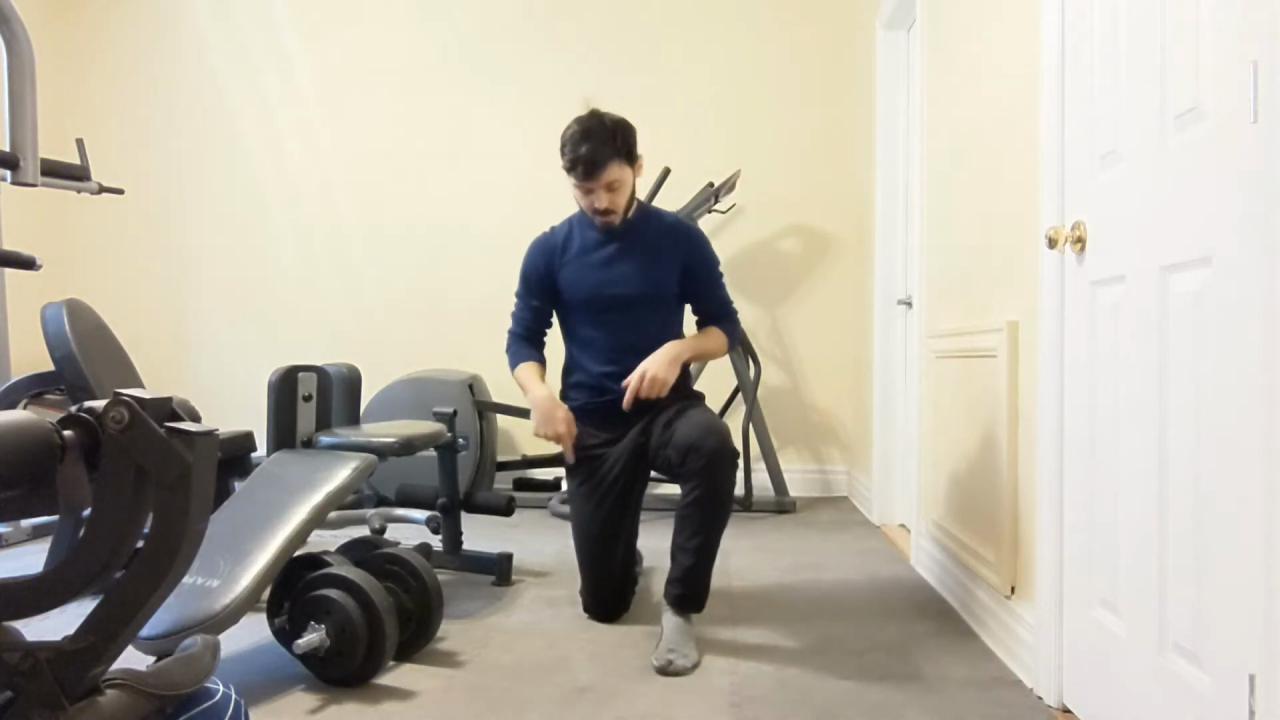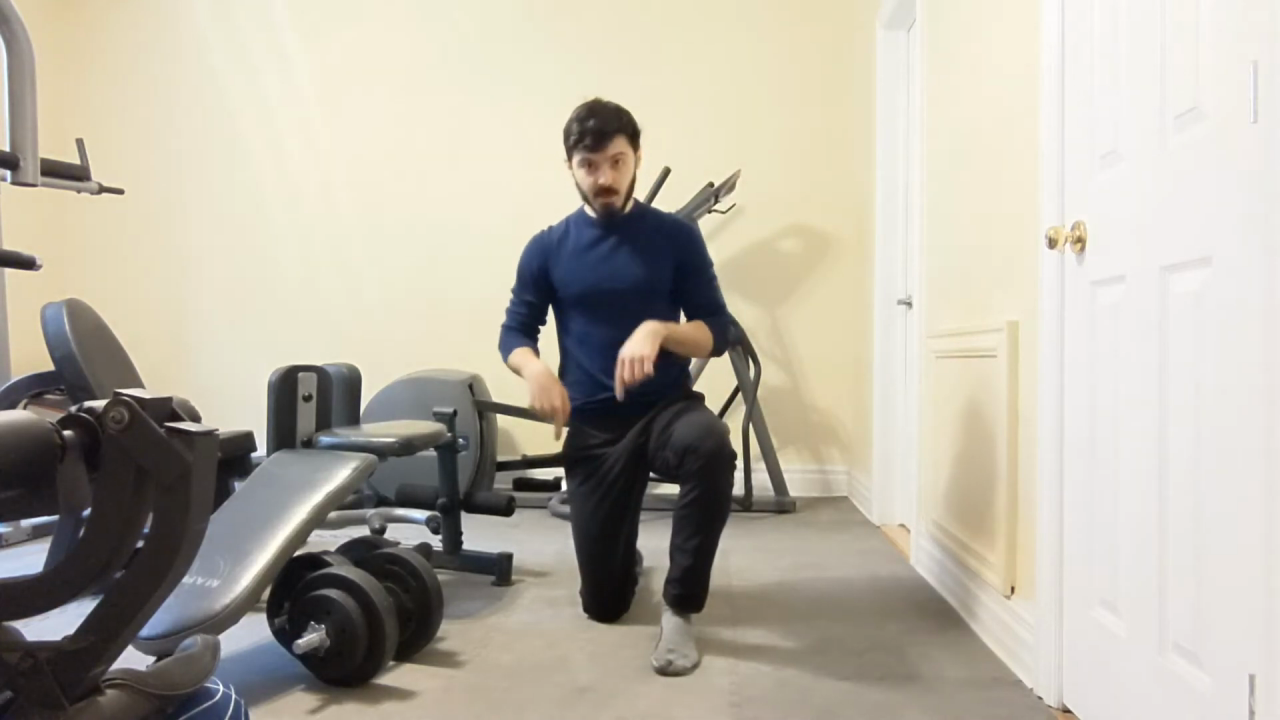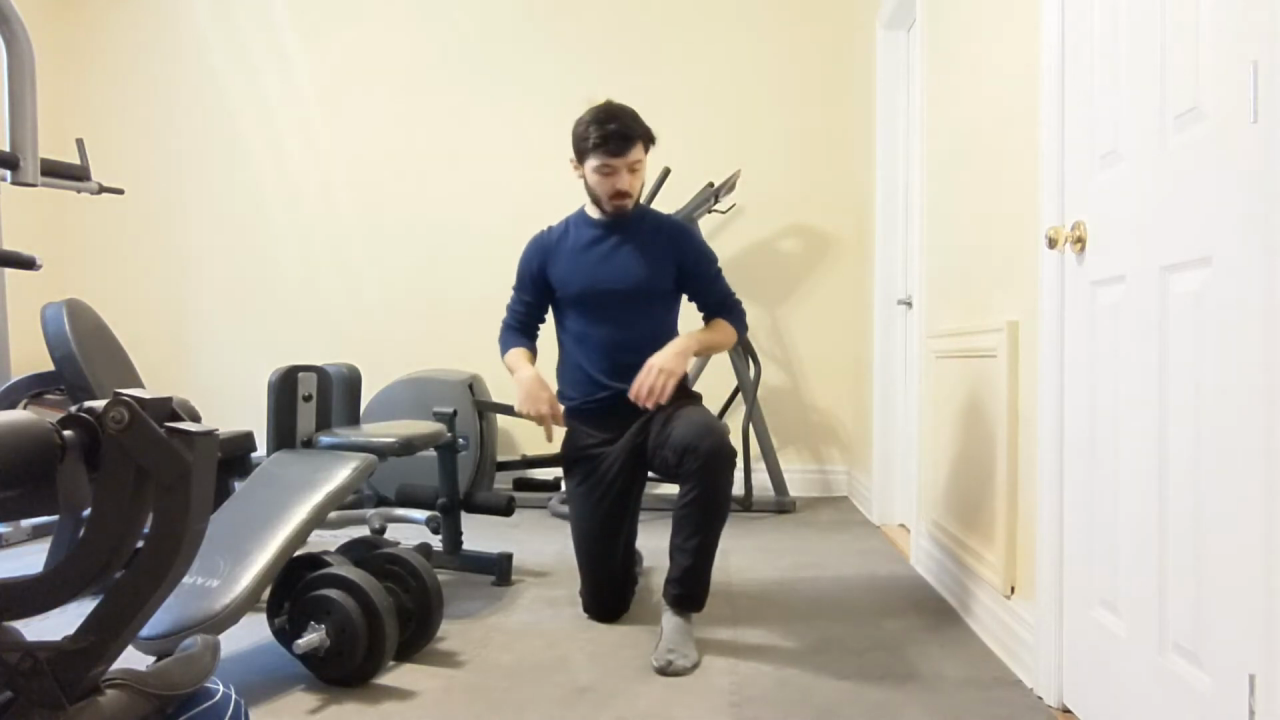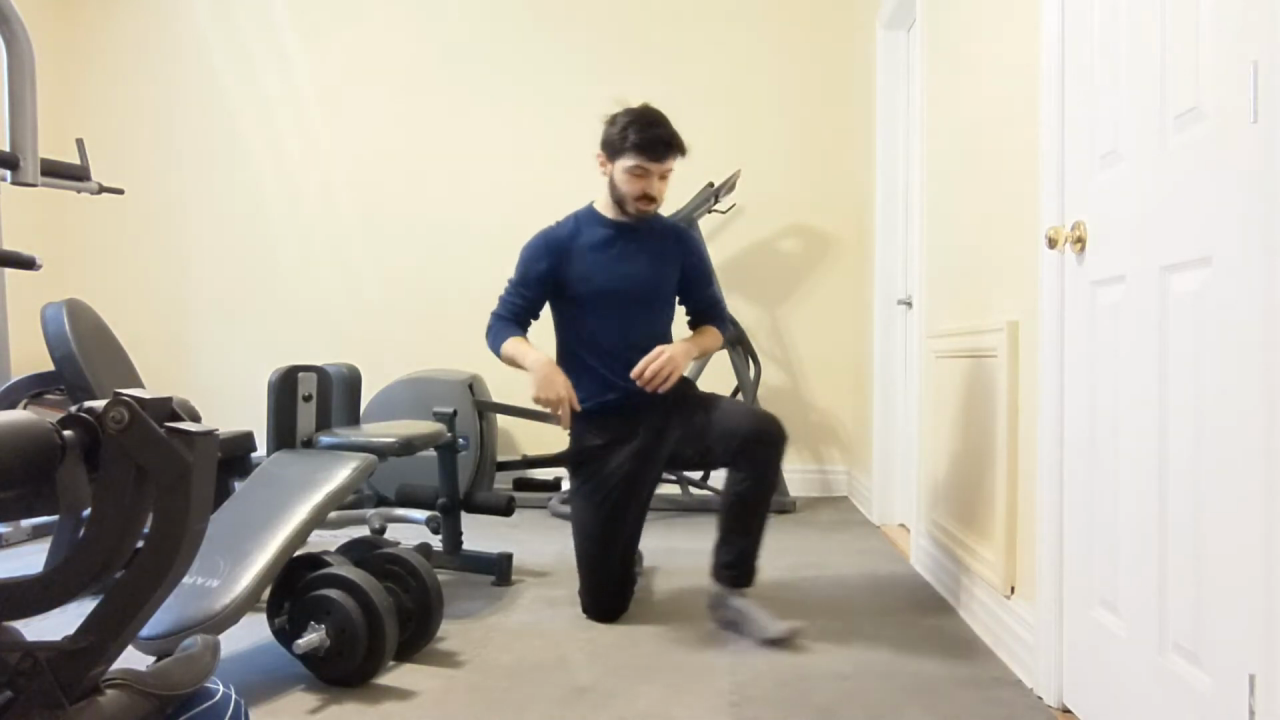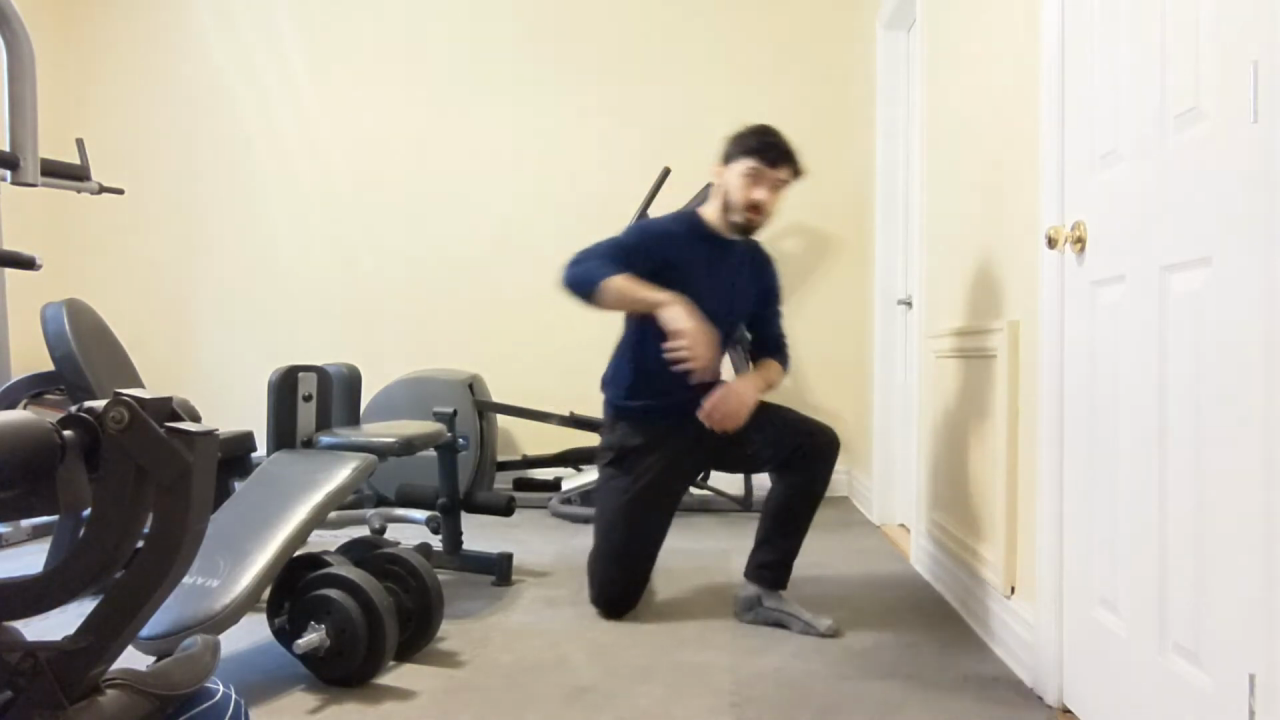
dt=0.4s
person 1, frame 1
left shoulder: (680, 239)
right shoulder: (549, 251)
left elbow: (725, 326)
right elbow: (523, 338)
left wrist: (677, 351)
right wrist: (540, 395)
left hip: (666, 406)
right hip: (593, 423)
left knee: (713, 446)
right knee: (603, 602)
left ankle: (680, 609)
right ankle: (627, 557)
person 1, frame 2
left shoulder: (676, 236)
right shoulder: (548, 249)
left elbow: (717, 335)
right elbow: (514, 330)
left wrist: (659, 330)
right wrist: (535, 369)
left hip: (667, 407)
right hip: (592, 425)
left knee: (711, 447)
right knee: (603, 603)
left ankle: (680, 608)
right ankle: (627, 557)
person 1, frame 3
left shoulder: (675, 237)
right shoulder: (547, 249)
left elbow: (730, 317)
right elbow: (516, 328)
left wrist: (684, 346)
right wrist: (525, 372)
left hip: (661, 405)
right hip: (590, 424)
left knee: (711, 447)
right knee: (603, 604)
left ankle: (679, 609)
right ankle: (626, 557)
person 1, frame 4
left shoulder: (678, 242)
right shoulder: (555, 246)
left elbow: (715, 322)
right elbow: (502, 327)
left wrist: (686, 349)
right wrist: (539, 362)
left hip: (670, 407)
right hip: (600, 427)
left knee: (759, 432)
right knee: (603, 604)
left ankle: (730, 591)
right ankle: (621, 553)
person 1, frame 5
left shoulder: (757, 267)
right shoulder: (664, 236)
left elbow: (773, 352)
right elbow: (582, 273)
left wrist: (752, 385)
right wrist: (668, 304)
left hip: (709, 411)
right hip: (639, 423)
left knee: (815, 444)
right knee: (613, 597)
left ankle: (761, 591)
right ankle: (624, 537)
